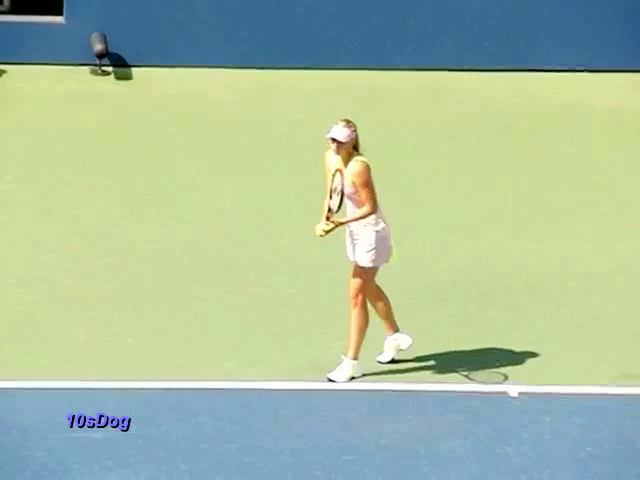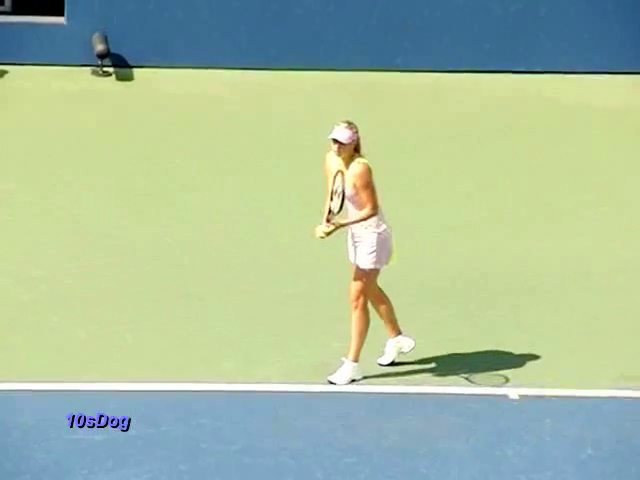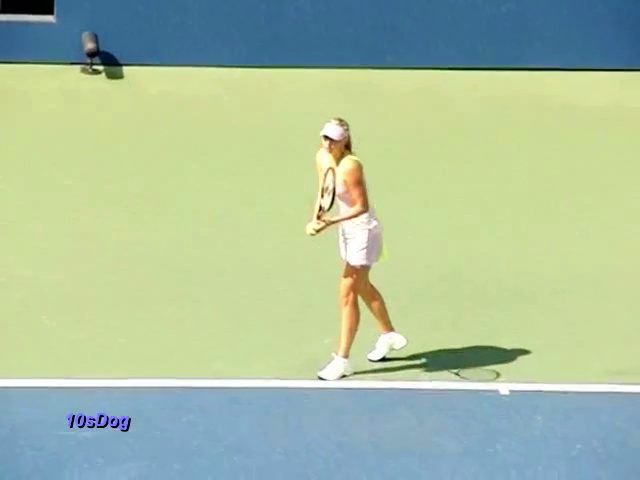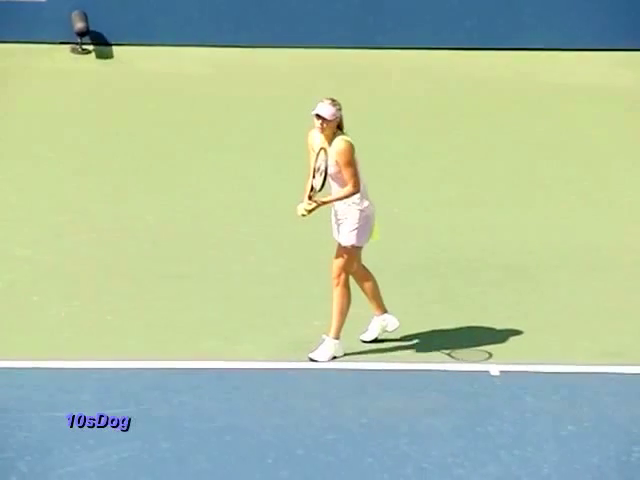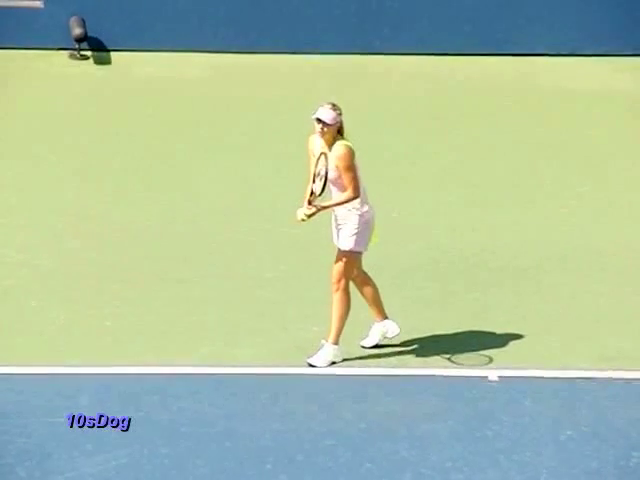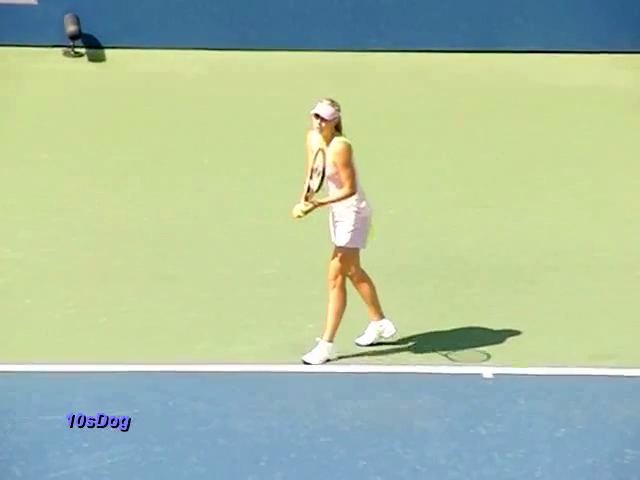
dt=0.5s
person 1, frame 1
left shoulder: (358, 167)
right shoulder: (330, 157)
left elbow: (371, 207)
left wrist: (338, 223)
right wrist: (324, 219)
left hip: (371, 233)
right hip: (354, 231)
left knee: (356, 297)
right knee: (369, 288)
left ankle: (351, 362)
right ankle: (395, 336)
person 1, frame 2
left shoulder: (360, 169)
right shoulder: (331, 159)
left elbow: (372, 209)
left wrist: (339, 224)
right wrist: (325, 221)
left hip: (373, 235)
right hip: (355, 234)
left knee: (357, 299)
right knee: (371, 290)
left ankle: (352, 364)
right ankle: (397, 338)
person 1, frame 3
left shoulder: (350, 166)
right shoulder: (321, 157)
left elbow: (362, 206)
left wrist: (329, 222)
right wrist: (314, 219)
left hip: (363, 231)
right hip: (347, 230)
left knee: (347, 295)
right knee: (363, 286)
left ankle: (342, 360)
right ankle: (389, 335)
person 1, frame 4
left shoulder: (342, 146)
right shoulder: (313, 137)
left elbow: (353, 187)
right elbow: (314, 174)
left wrist: (321, 202)
right wrist: (306, 199)
left hip: (356, 212)
right hip: (339, 211)
left knee: (339, 275)
right knee: (355, 267)
left ankle: (334, 341)
right ankle: (382, 316)
person 1, frame 5
left shoulder: (342, 151)
right shoulder: (313, 142)
left elbow: (353, 192)
right elbow: (314, 179)
left wrist: (321, 208)
right wrist: (306, 204)
left hip: (355, 216)
right hip: (339, 215)
left knee: (338, 280)
right knee: (355, 273)
left ankle: (332, 347)
right ankle: (383, 323)
person 1, frame 6
left shoulder: (340, 147)
right shoulder: (312, 138)
left elbow: (350, 189)
left wrist: (318, 203)
right wrist: (303, 200)
left hip: (353, 213)
right hip: (338, 212)
left knee: (335, 277)
right knee: (353, 271)
left ankle: (327, 344)
right ankle: (379, 323)
